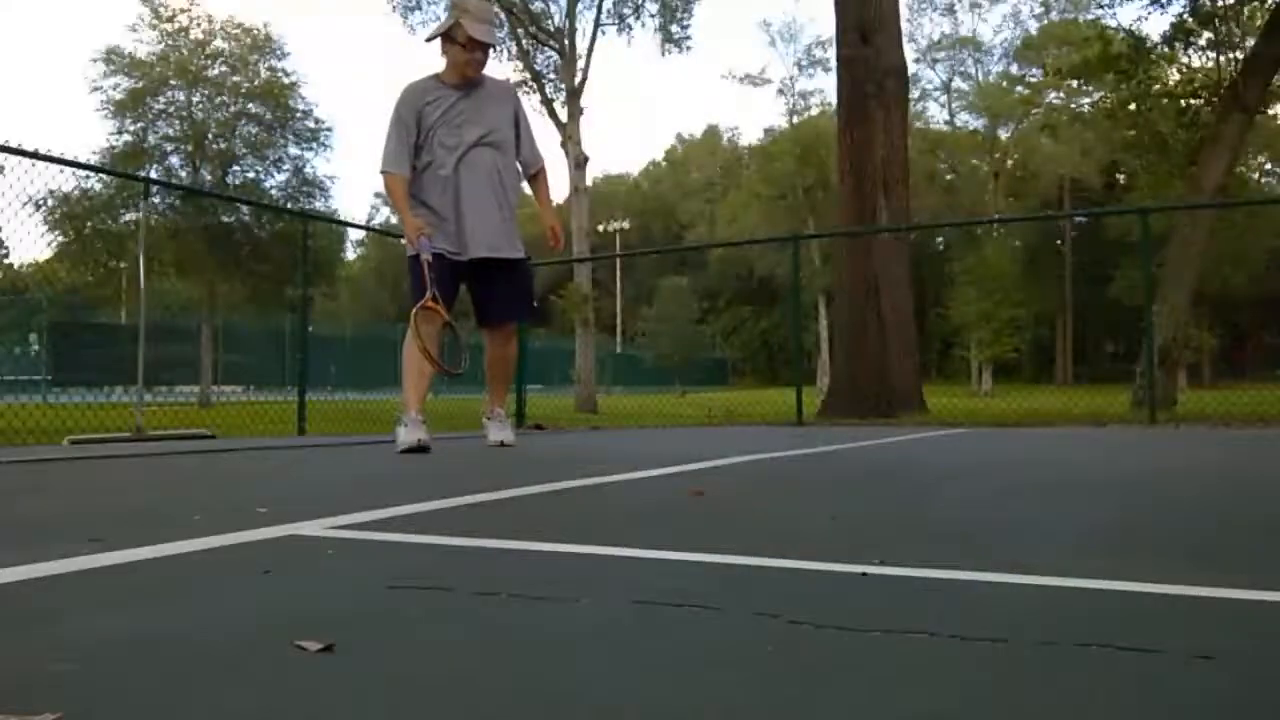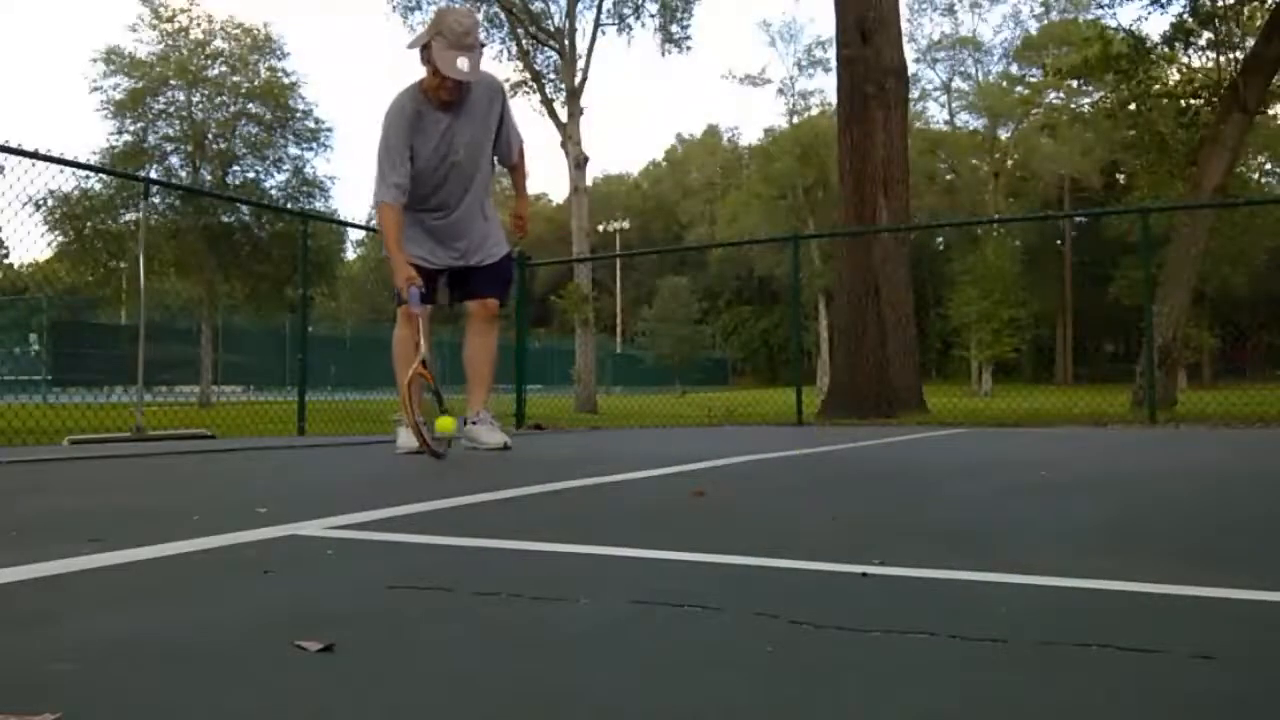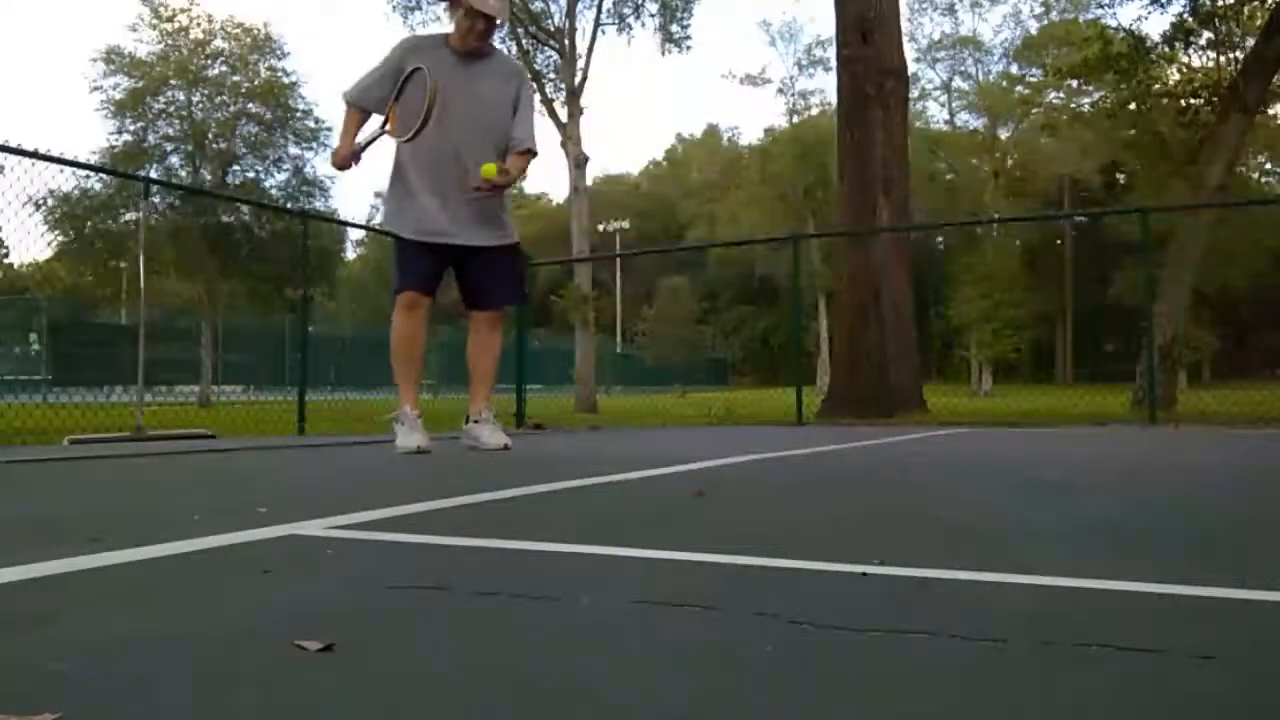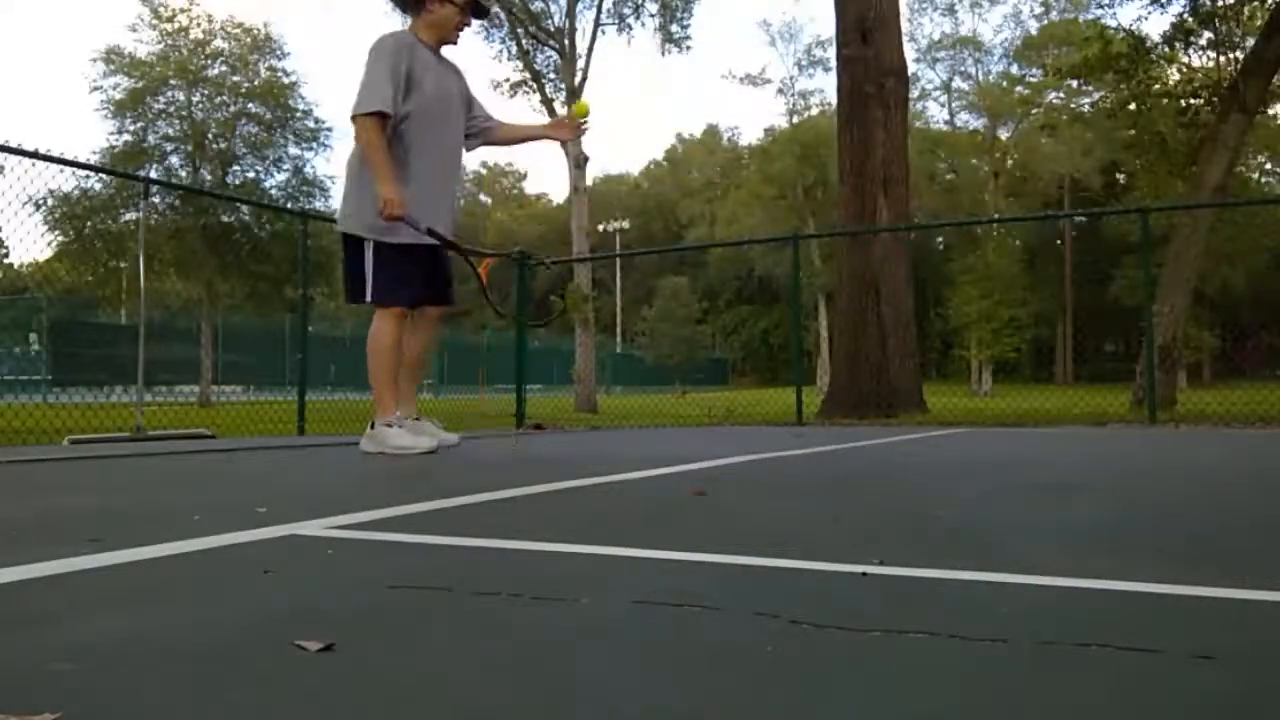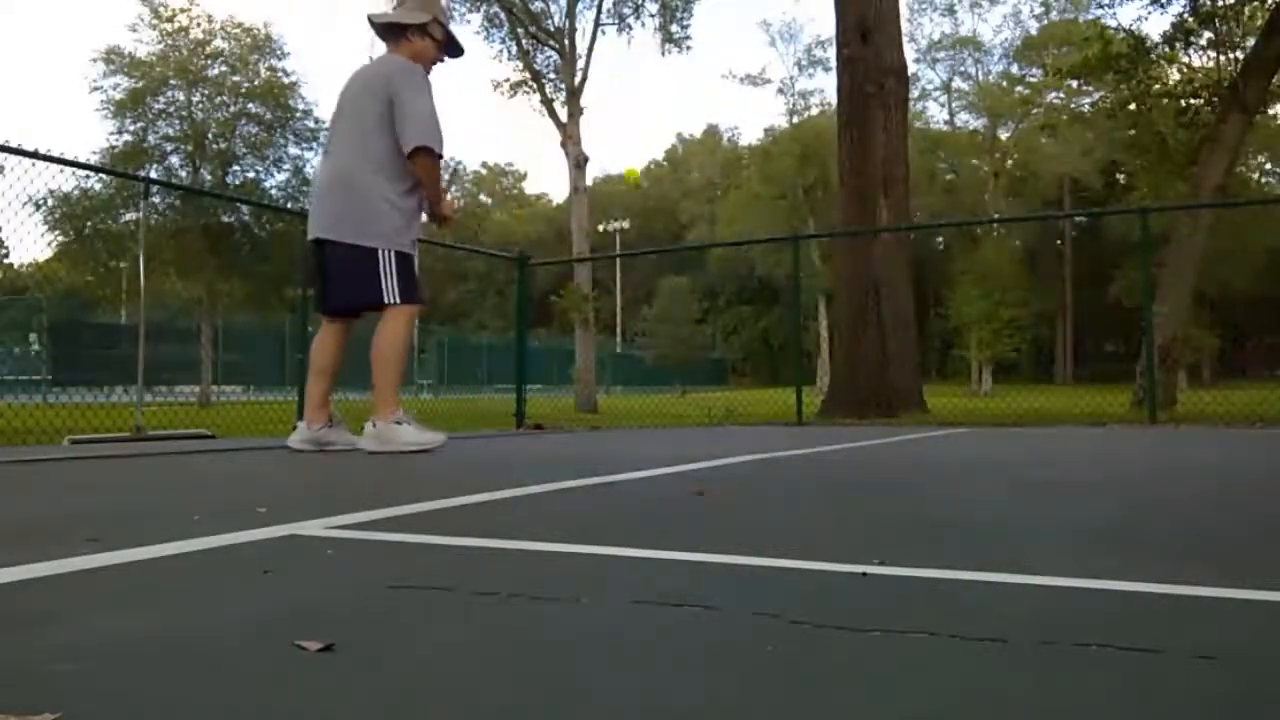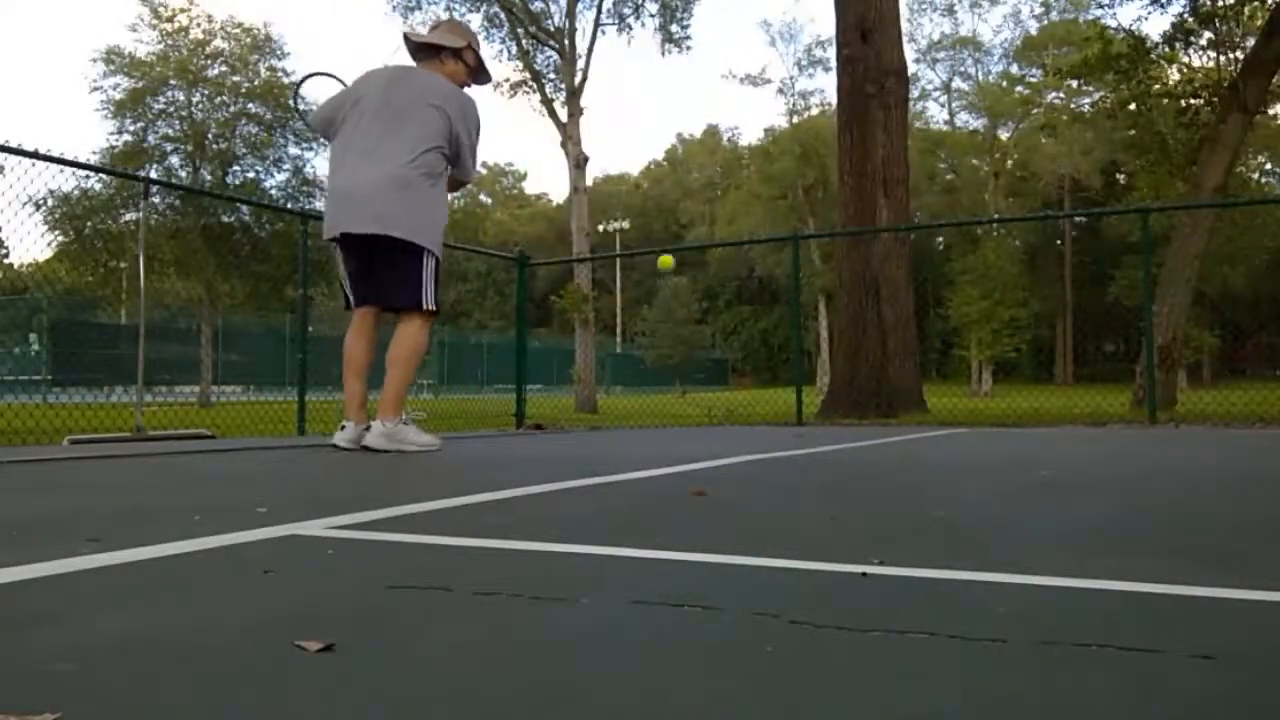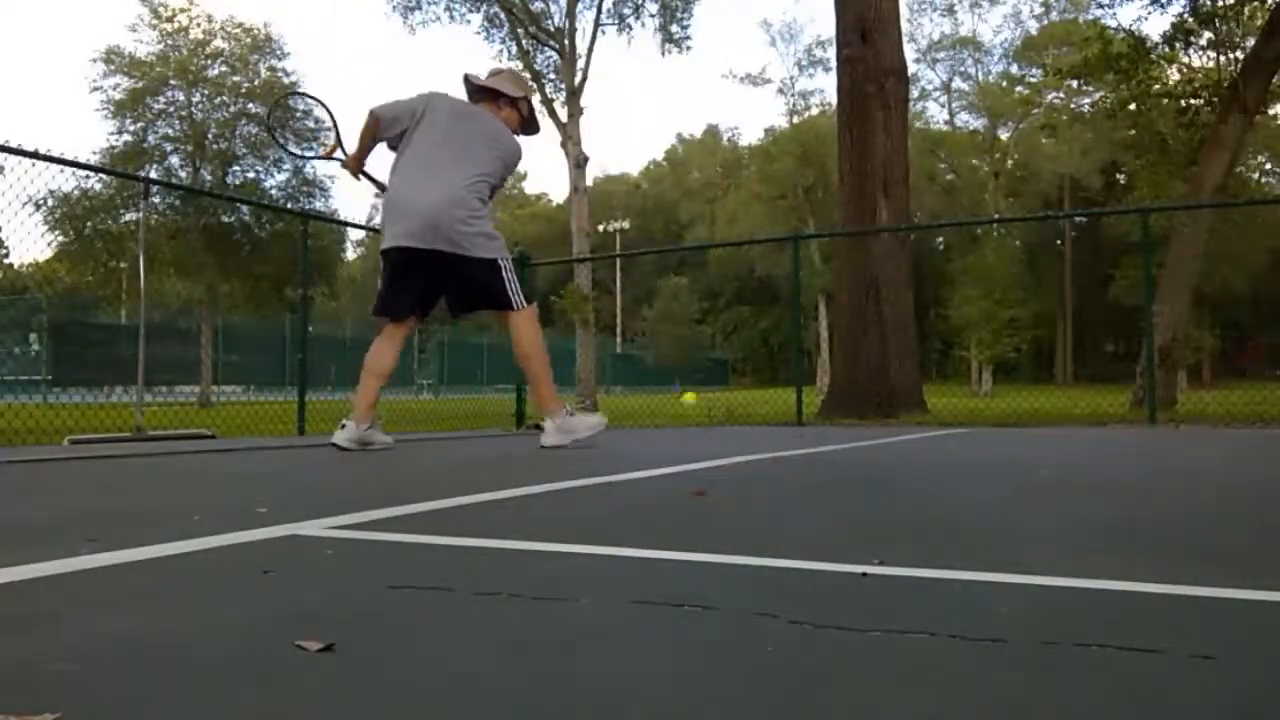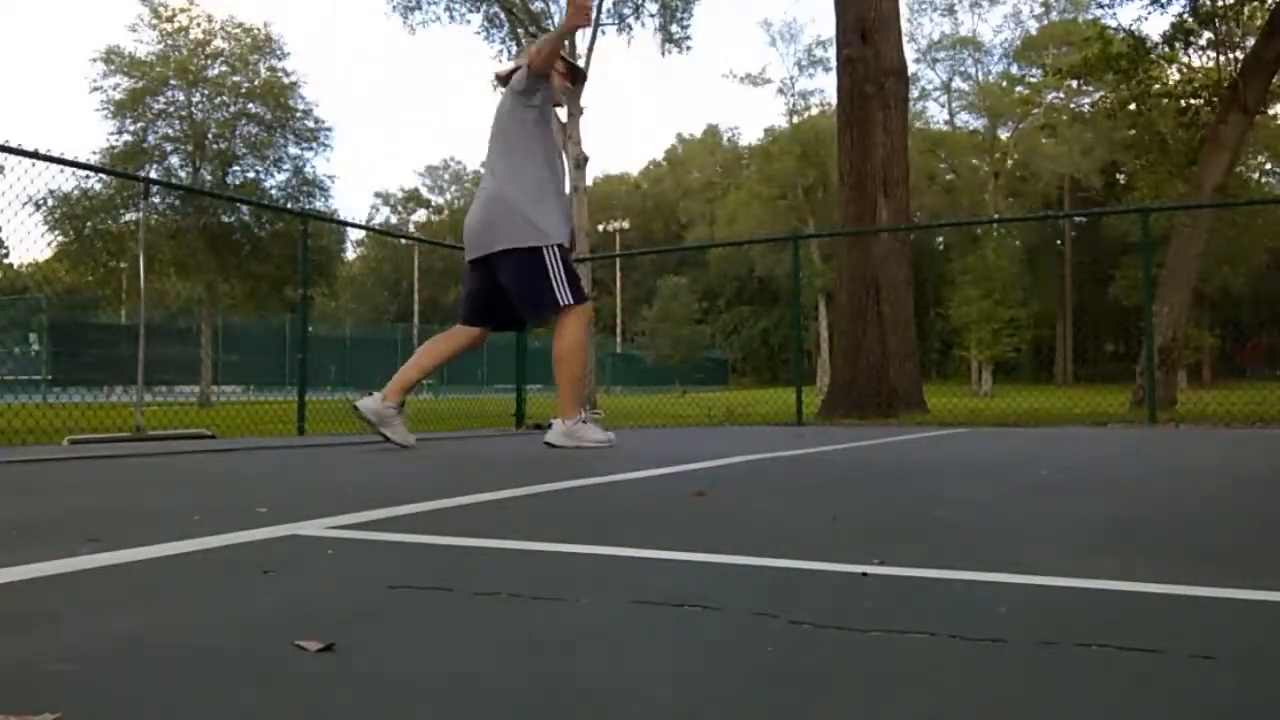
dt=0.5s
person 1, frame 1
left shoulder: (505, 96)
right shoulder: (417, 97)
left elbow: (530, 161)
right elbow: (394, 168)
left wrist: (547, 210)
right wrist: (406, 216)
left hip: (497, 238)
right hip: (436, 238)
left knee: (502, 327)
left ankle: (496, 412)
right ankle: (412, 419)
person 1, frame 2
left shoulder: (491, 92)
right shoulder: (404, 113)
left elbow: (509, 149)
right elbow: (388, 197)
left wrist: (521, 199)
right wrist: (396, 260)
left hip: (478, 233)
right hip: (418, 234)
left knee: (485, 311)
right knee: (412, 313)
left ankle: (477, 417)
right ankle: (411, 421)
person 1, frame 3
left shoulder: (511, 75)
right shoulder: (412, 54)
left elbow: (523, 145)
right elbow: (360, 98)
left wrist: (509, 173)
right wrist: (347, 142)
left hip: (485, 221)
right hip: (418, 214)
left knee: (488, 314)
right knee: (411, 301)
left ankle: (479, 416)
right ankle: (407, 415)
person 1, frame 4
left shoulder: (448, 71)
right shoulder: (394, 48)
left elbow: (482, 129)
right elbow: (367, 115)
left wrist: (544, 130)
right wrist: (385, 181)
left hip: (423, 216)
right hip: (388, 214)
left knee: (430, 308)
right knee: (394, 308)
left ankle: (401, 408)
right ankle: (385, 424)
person 1, frame 5
left shoulder: (366, 75)
right shoulder: (407, 73)
right elbow: (421, 149)
left wrist: (419, 197)
right wrist: (437, 199)
left hip: (337, 214)
right hip: (370, 217)
left knee: (338, 316)
right knee: (400, 307)
left ankle: (315, 421)
right ankle: (387, 420)
person 1, frame 6
left shoulder: (374, 79)
right shoulder: (459, 103)
left elbow: (320, 121)
right elbow: (462, 176)
left hip: (349, 208)
right hip: (407, 215)
left knee: (365, 312)
right knee: (416, 315)
left ankle: (353, 420)
right ankle: (389, 420)
person 1, frame 7
left shoulder: (435, 105)
right shoulder: (508, 146)
left elbow: (378, 117)
left wrist: (357, 157)
left hip: (404, 227)
right hip: (463, 227)
left knee: (397, 325)
right knee: (522, 313)
left ankle: (358, 422)
right ankle: (556, 417)
person 1, frame 8
left shoulder: (527, 115)
right shoulder: (527, 91)
right elbow: (542, 60)
left hip: (488, 231)
right hip: (522, 229)
left knee: (469, 329)
right knee: (574, 312)
left ankle: (386, 401)
right ankle: (570, 421)
